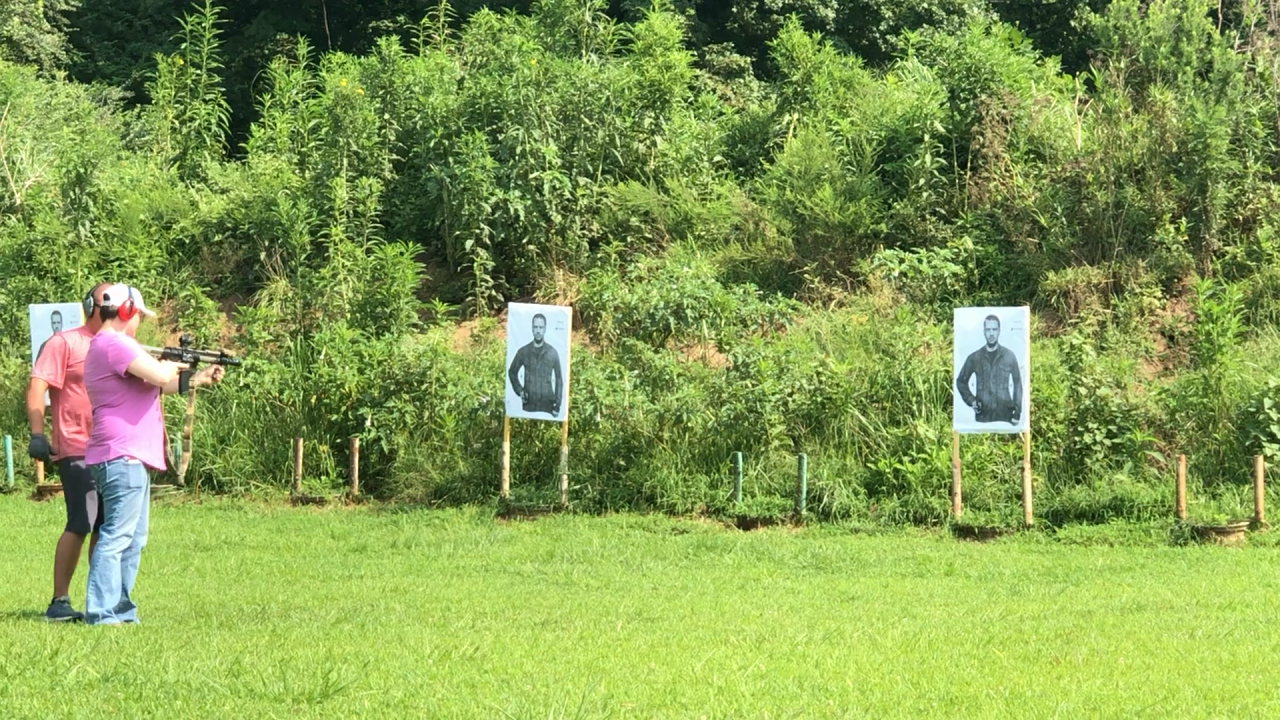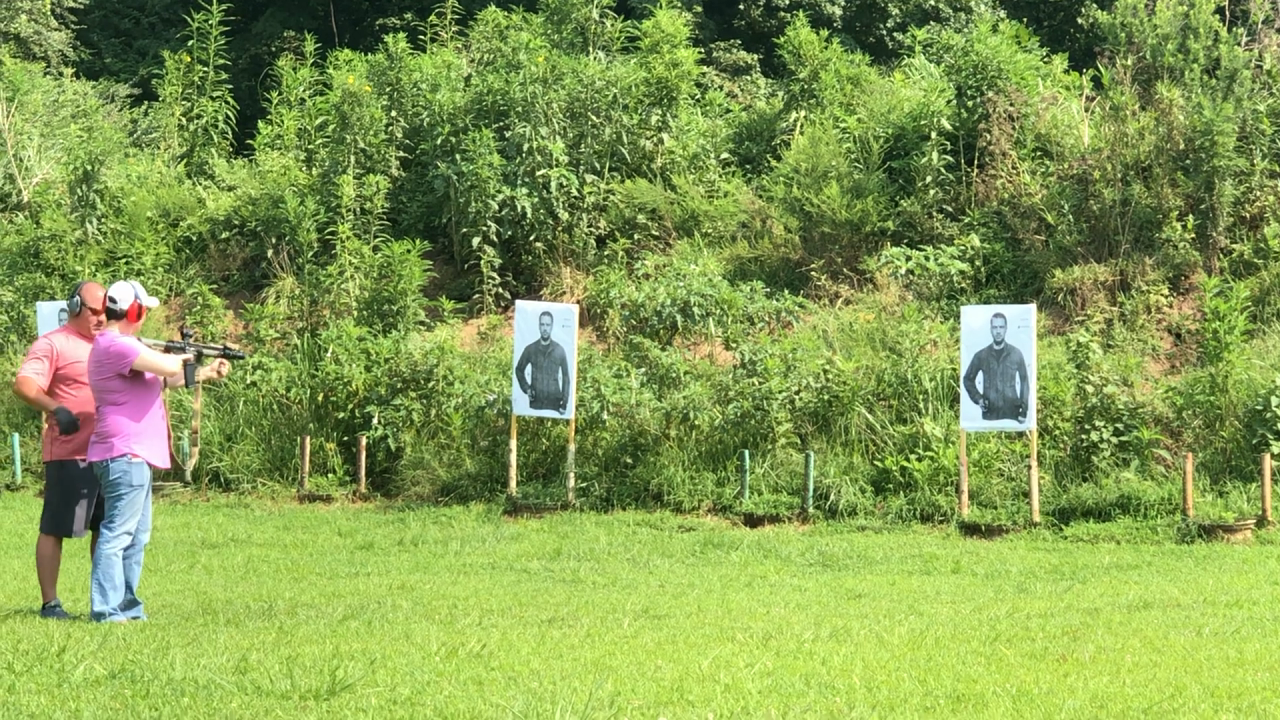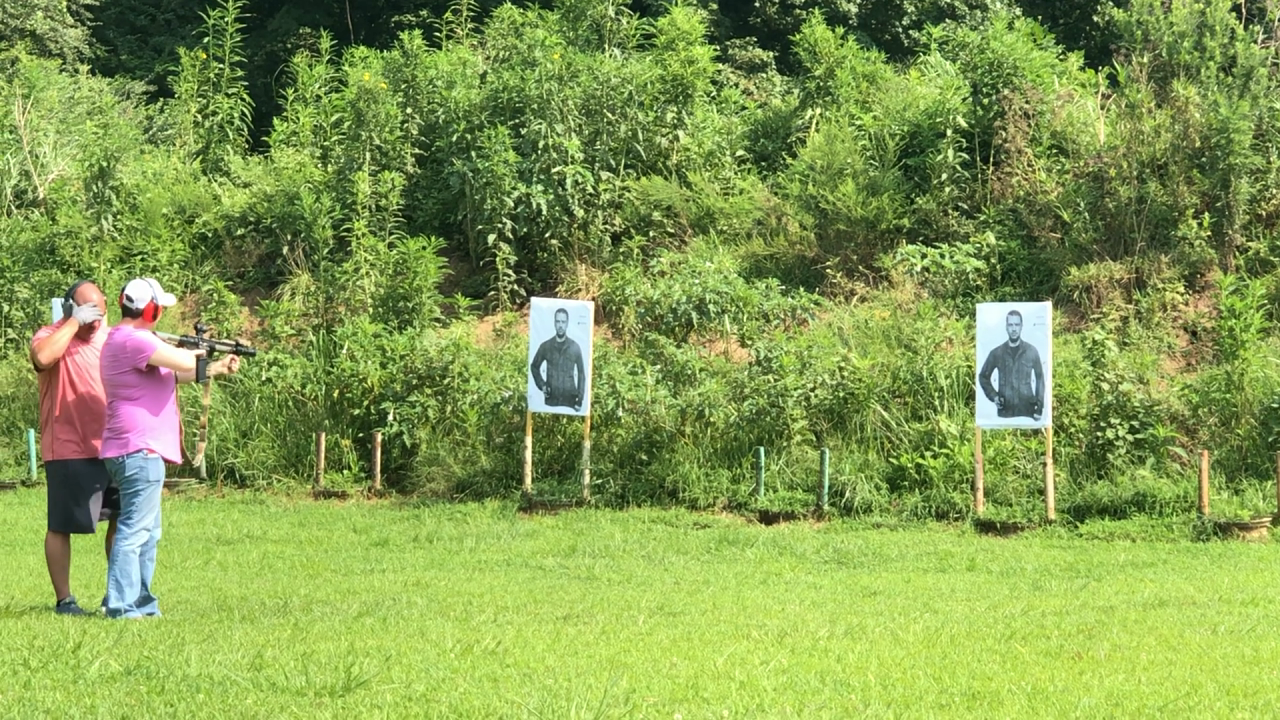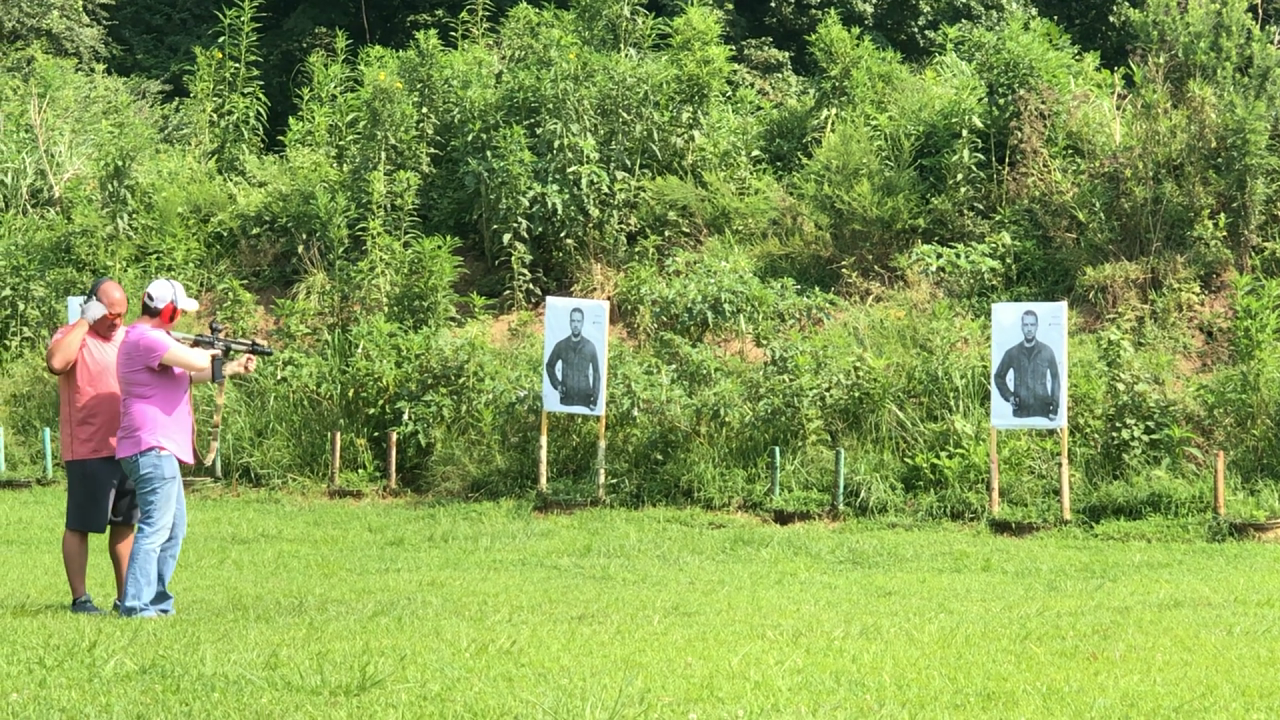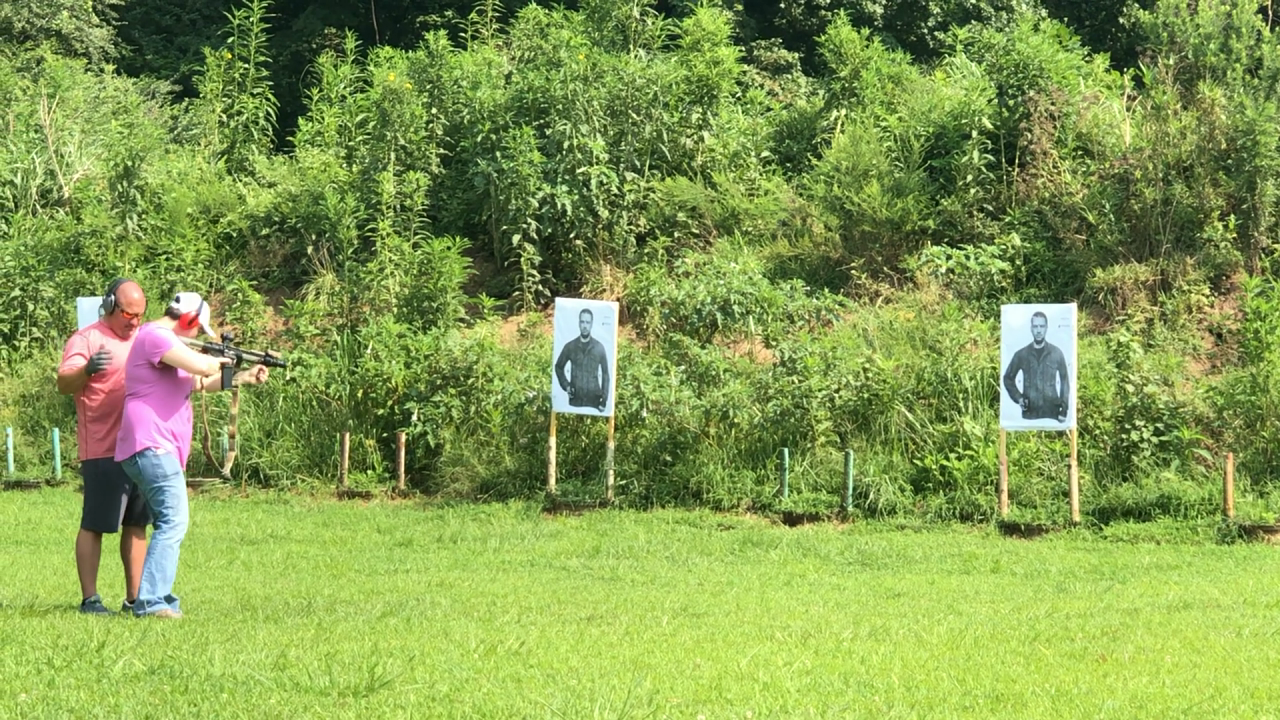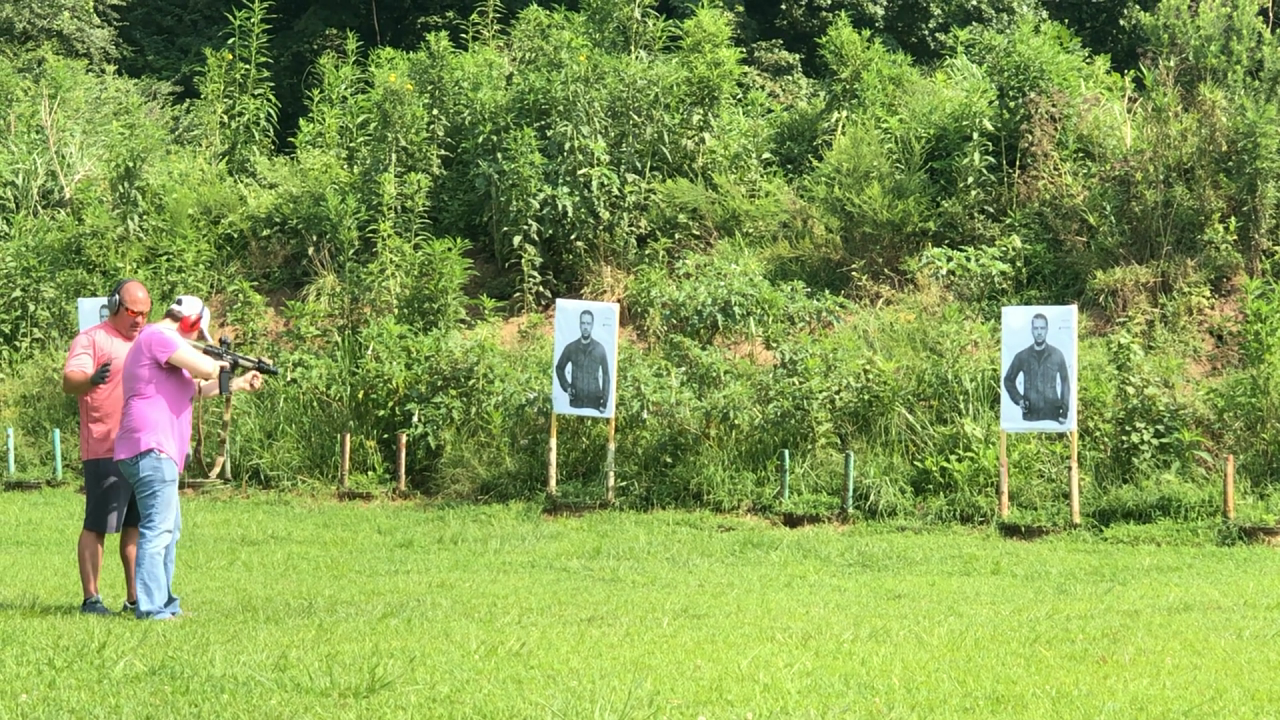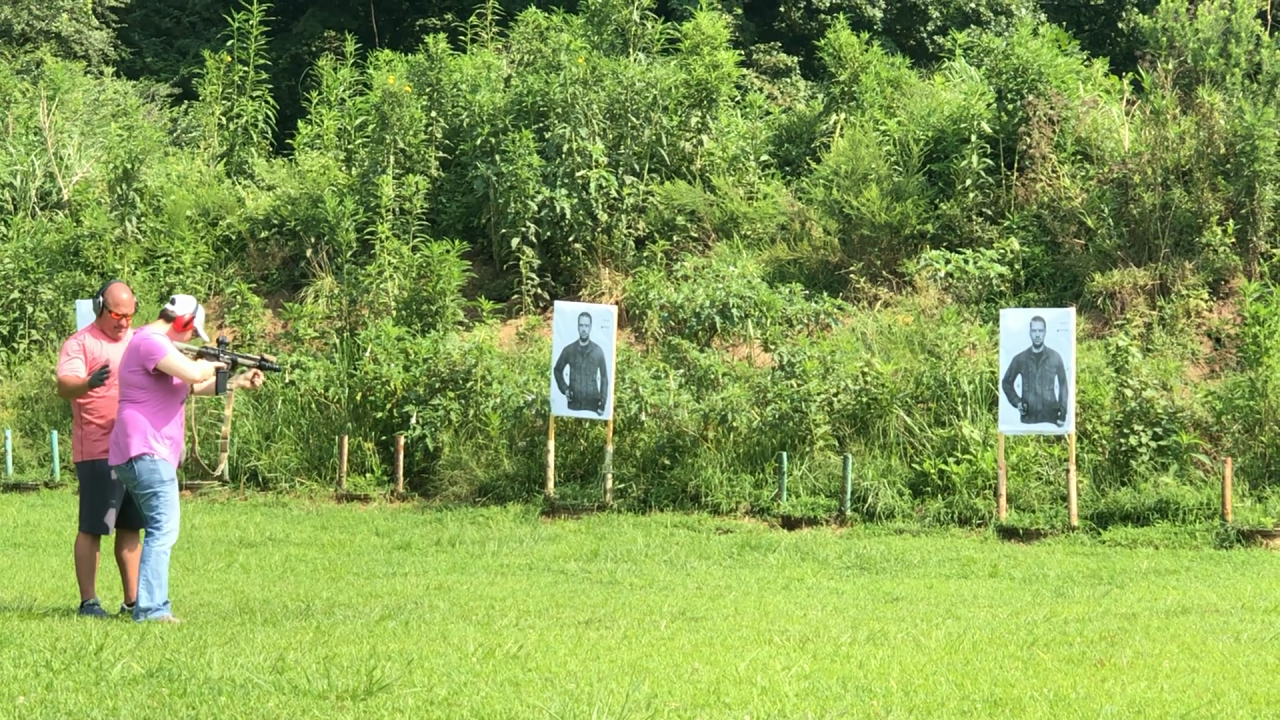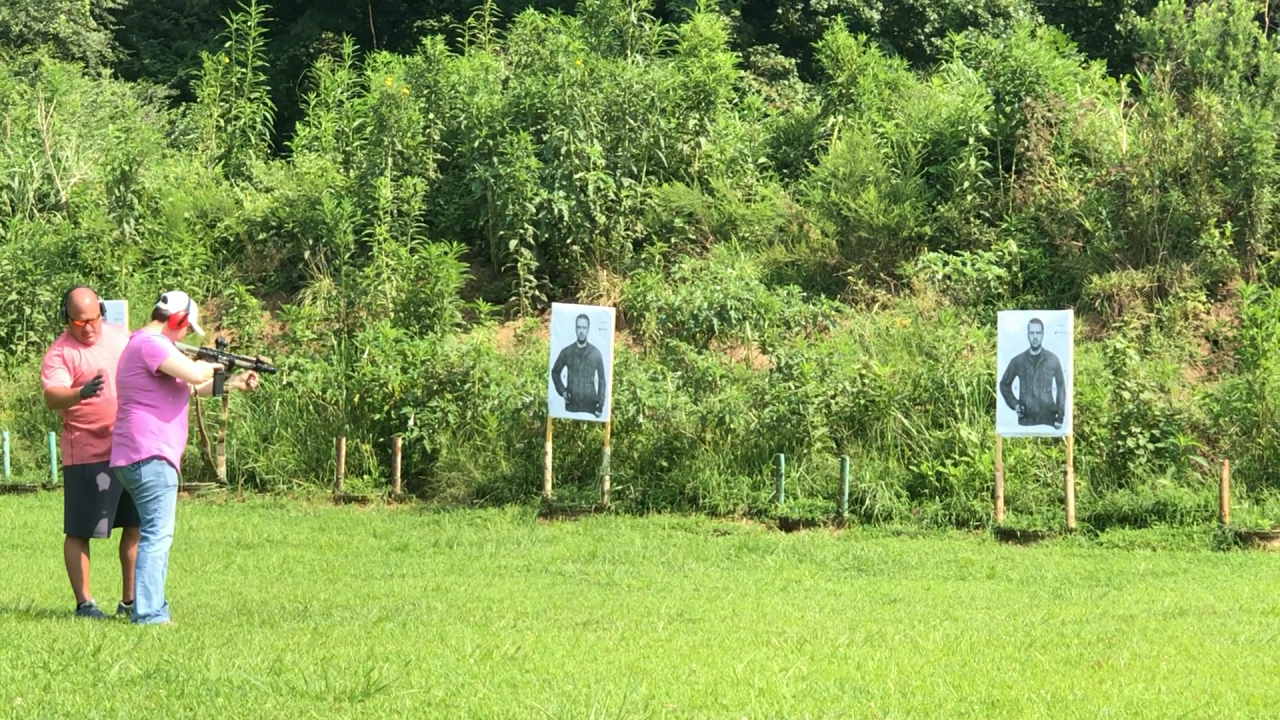
dt=0.4s
person 1, frame 1
right shoulder: (64, 342)
right elbow: (37, 387)
right wrist: (37, 433)
right hip: (77, 451)
right knee: (79, 526)
right ankle: (59, 600)
person 1, frame 2
right shoulder: (52, 343)
right elbow: (22, 385)
right wrist: (54, 409)
right hip: (69, 454)
right knee: (55, 529)
right ankle: (50, 603)
person 1, frame 3
left shoulder: (107, 334)
right shoulder: (50, 336)
right elbow: (42, 357)
right wrist: (73, 322)
right hip: (68, 451)
left knee: (122, 518)
right knee: (62, 526)
right ankle: (64, 599)
person 1, frame 4
left shoulder: (127, 336)
right shoulder: (72, 336)
right elbow: (56, 363)
right wrist: (84, 322)
right hip: (88, 450)
left knee: (125, 524)
right knee: (79, 525)
left ankle: (125, 596)
right ankle: (79, 598)
person 1, frame 5
right shoulder: (86, 339)
right elbow: (64, 383)
right wrist: (87, 371)
right hip: (104, 450)
left knee: (136, 524)
right knee: (94, 524)
left ankle: (135, 596)
right ankle: (90, 598)
person 1, frame 6
right shoulder: (91, 339)
right elbow: (69, 382)
right wrist: (92, 379)
right hip: (106, 450)
left knee: (136, 525)
right knee: (97, 525)
left ankle: (135, 597)
right ankle: (91, 599)
person 1, frame 7
right shoulder: (79, 343)
right elbow: (64, 386)
right wrist: (89, 383)
right hip: (98, 451)
left knee: (131, 527)
right knee: (93, 527)
left ankle: (132, 600)
right ankle: (88, 601)
person 1, frame 8
left shoulder: (121, 335)
right shoulder: (59, 352)
right elbow: (52, 397)
right wrist: (80, 393)
right hip: (88, 454)
left knee: (137, 524)
right knee: (80, 531)
left ankle: (130, 599)
right ankle: (84, 603)
person 2, frame 1
left shoulder: (113, 345)
right shoulder: (114, 344)
left elbow: (156, 386)
right elbow: (160, 376)
left wrist: (200, 378)
right wrist: (172, 367)
left hip: (131, 457)
right hip: (121, 457)
left knee: (133, 538)
right knee: (116, 536)
left ankle: (120, 609)
right ankle: (100, 614)
person 2, frame 2
left shoulder: (121, 344)
right shoulder: (116, 345)
left elbow: (160, 380)
right elbow: (168, 368)
left wrist: (206, 373)
right wrist: (178, 358)
left hip: (134, 455)
right hip: (124, 455)
left knee: (136, 536)
right knee: (117, 534)
left ankle: (126, 606)
right ankle: (105, 612)
person 2, frame 3
left shoulder: (128, 339)
right shoulder: (133, 340)
left elbow: (171, 374)
right elbow: (184, 364)
left wrist: (217, 368)
right wrist: (192, 353)
left hip: (142, 450)
right hip: (138, 450)
left knee: (147, 532)
right knee: (134, 530)
left ankle: (141, 603)
right ankle: (121, 608)
person 2, frame 4
left shoulder: (148, 336)
right shoulder: (146, 338)
left elbow: (187, 374)
right elbow: (195, 363)
left wrist: (233, 368)
right wrist: (207, 352)
left hip: (160, 450)
right hip: (152, 449)
left knee: (174, 528)
right knee: (155, 529)
left ankle: (157, 601)
right ankle: (136, 607)
person 2, frame 5
left shoulder: (163, 340)
right shoulder: (155, 335)
left elbow: (197, 383)
right elbow: (199, 365)
left wrist: (242, 377)
right wrist: (217, 361)
left hip: (161, 448)
right hip: (150, 446)
left knee: (173, 525)
right knee: (174, 521)
left ankle: (162, 600)
right ankle: (150, 601)
person 2, frame 6
left shoulder: (157, 341)
right shoulder: (160, 336)
left elbow: (192, 387)
right elbow: (205, 367)
left wrist: (236, 384)
right wrist: (216, 364)
left hip: (155, 449)
right hip: (150, 448)
left knee: (169, 529)
right knee: (157, 528)
left ankle: (165, 602)
right ankle: (151, 609)
person 2, frame 7
left shoulder: (155, 344)
right shoulder: (150, 341)
left elbow: (190, 387)
right elbow: (193, 374)
left wrist: (237, 382)
right wrist: (209, 365)
left hip: (153, 453)
right hip: (145, 452)
left knee: (164, 528)
right knee: (164, 527)
left ankle: (154, 605)
right ankle: (150, 608)
person 2, frame 8
left shoulder: (150, 344)
right shoulder: (151, 343)
left elbow: (187, 387)
right elbow: (194, 375)
left wrist: (232, 383)
right wrist: (207, 367)
left hip: (148, 456)
right hip: (149, 456)
left knee: (159, 533)
right knee: (158, 533)
left ankle: (152, 608)
right ankle: (149, 614)
